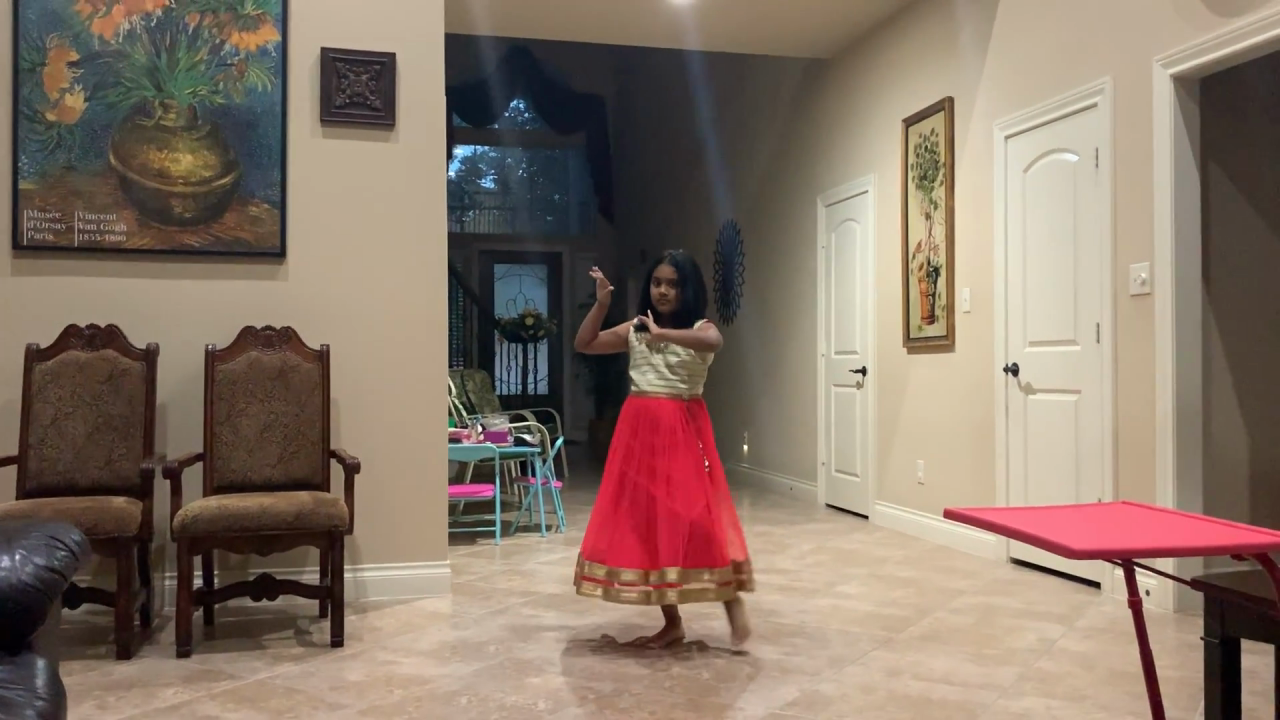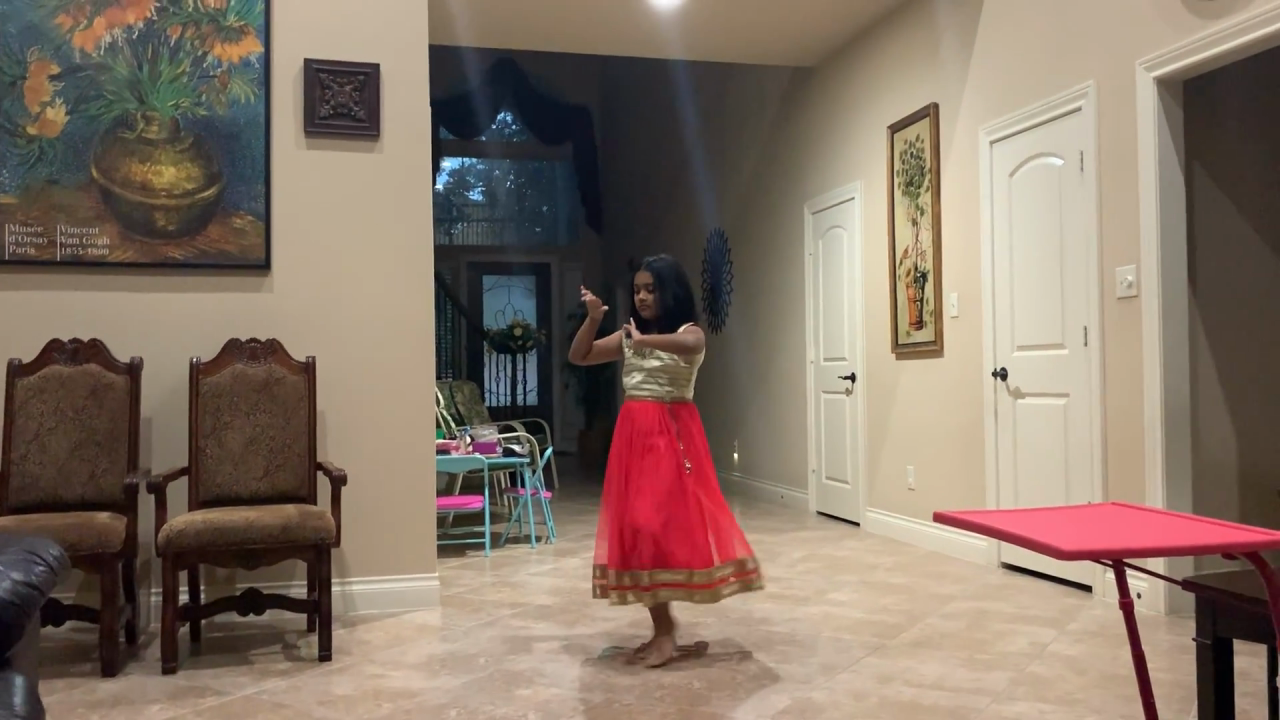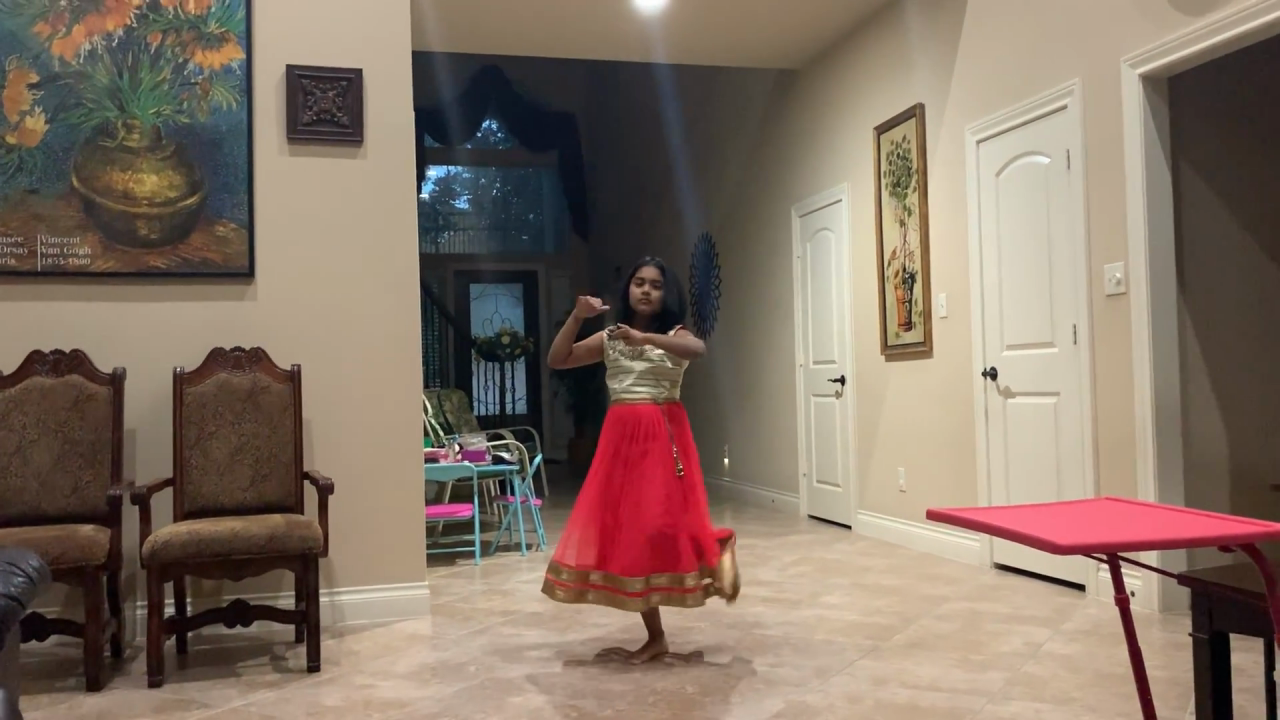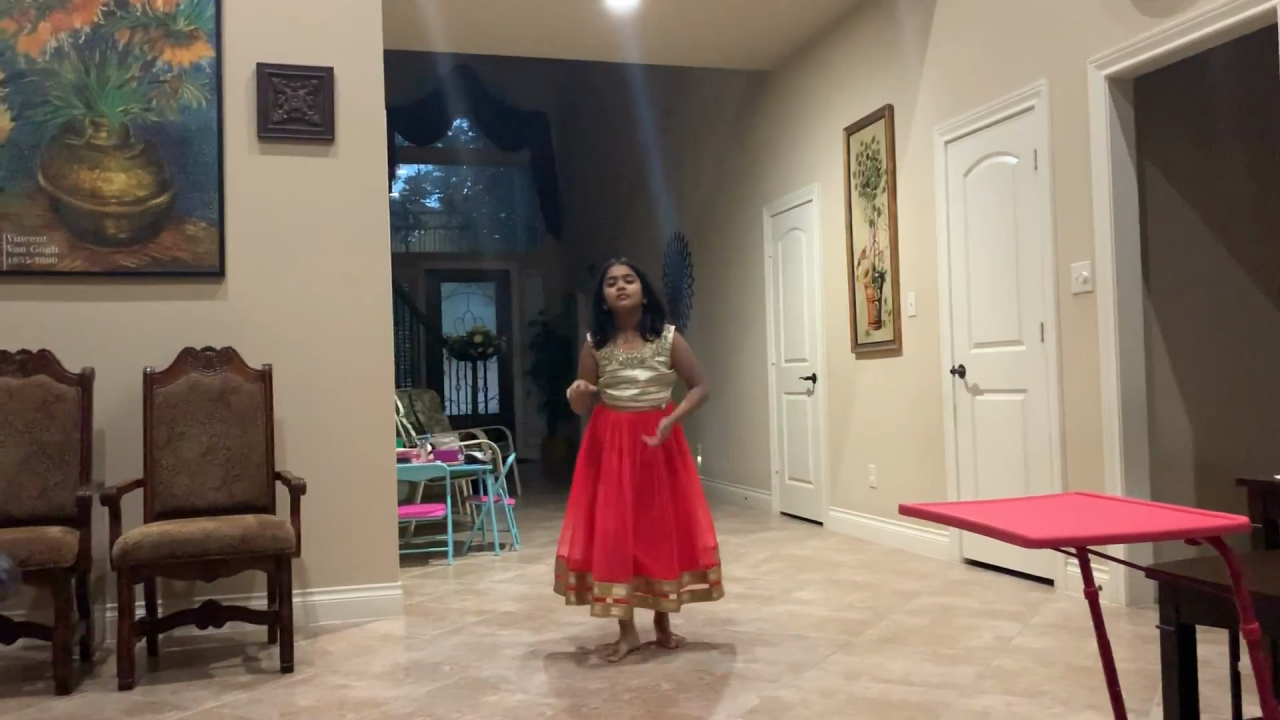
dt=0.5s
person 1, frame 1
left shoulder: (701, 328)
right shoulder: (635, 329)
left elbow: (714, 342)
right elbow: (583, 344)
left wrist: (661, 334)
right wrist: (601, 303)
left hip: (683, 426)
right hip: (639, 426)
left knee: (694, 515)
right knee: (641, 516)
left ankle: (734, 603)
right ankle: (672, 622)
person 1, frame 2
left shoulder: (689, 332)
right shoulder: (627, 336)
left elbow: (690, 345)
right elbow: (579, 356)
left wrist: (644, 339)
right wrist: (593, 318)
left hip: (671, 430)
right hip: (632, 432)
left knee: (657, 521)
right knee: (634, 525)
left ankle: (666, 625)
right ankle: (662, 628)
person 1, frame 3
left shoulder: (673, 335)
right shoulder: (608, 337)
left elbow: (699, 350)
right elbow: (556, 360)
left wrist: (642, 337)
right wrist: (577, 317)
left hip: (662, 434)
right hip: (619, 436)
left knee: (664, 520)
right knee: (623, 526)
left ankle: (720, 549)
right ankle: (655, 637)
person 1, frame 4
left shoulder: (668, 338)
right shoulder: (595, 344)
left elbow: (699, 387)
right elbow: (582, 406)
left wrist: (670, 421)
right wrist: (576, 392)
left hip: (656, 438)
right hip: (610, 440)
left knee: (663, 527)
right knee: (612, 528)
left ankle: (662, 622)
right ankle: (627, 631)
